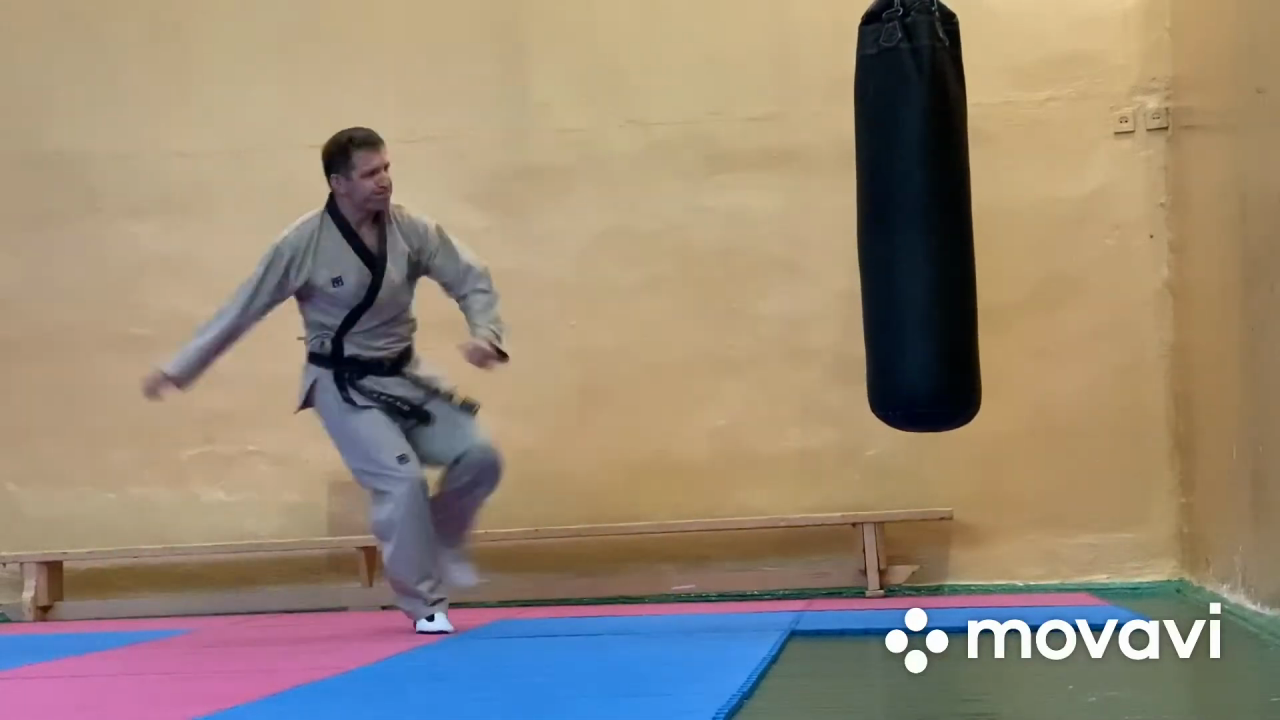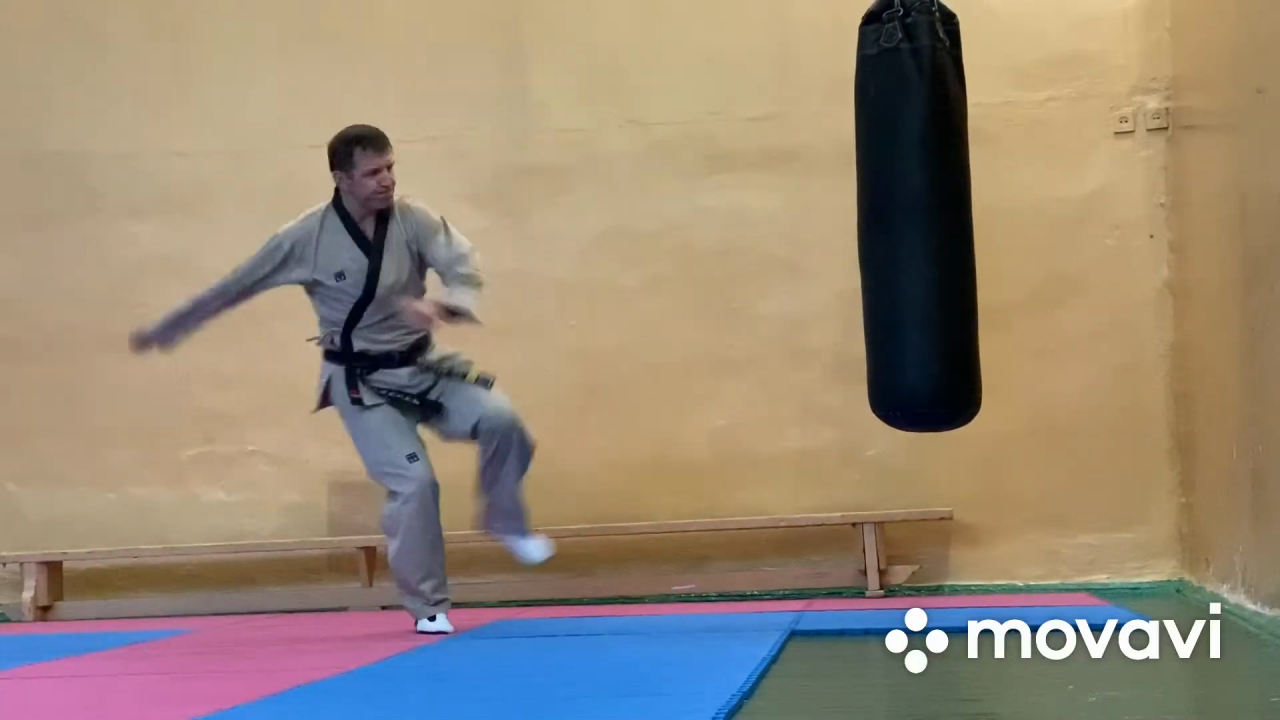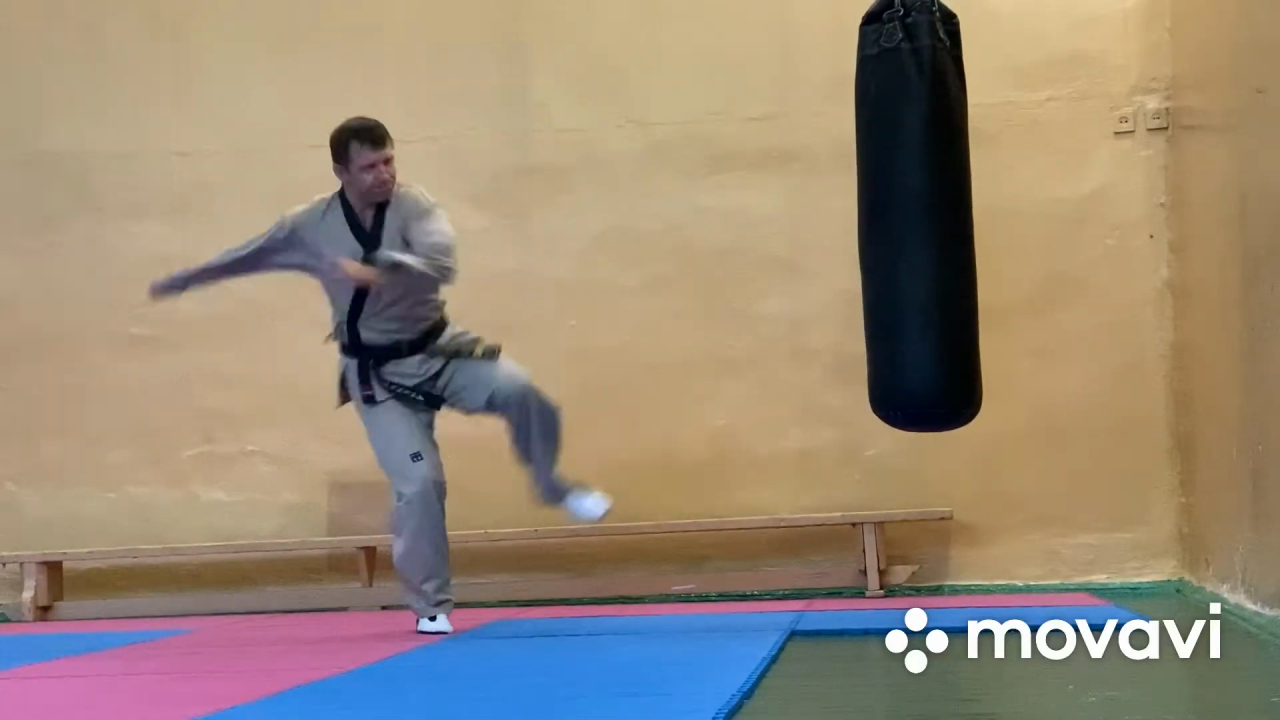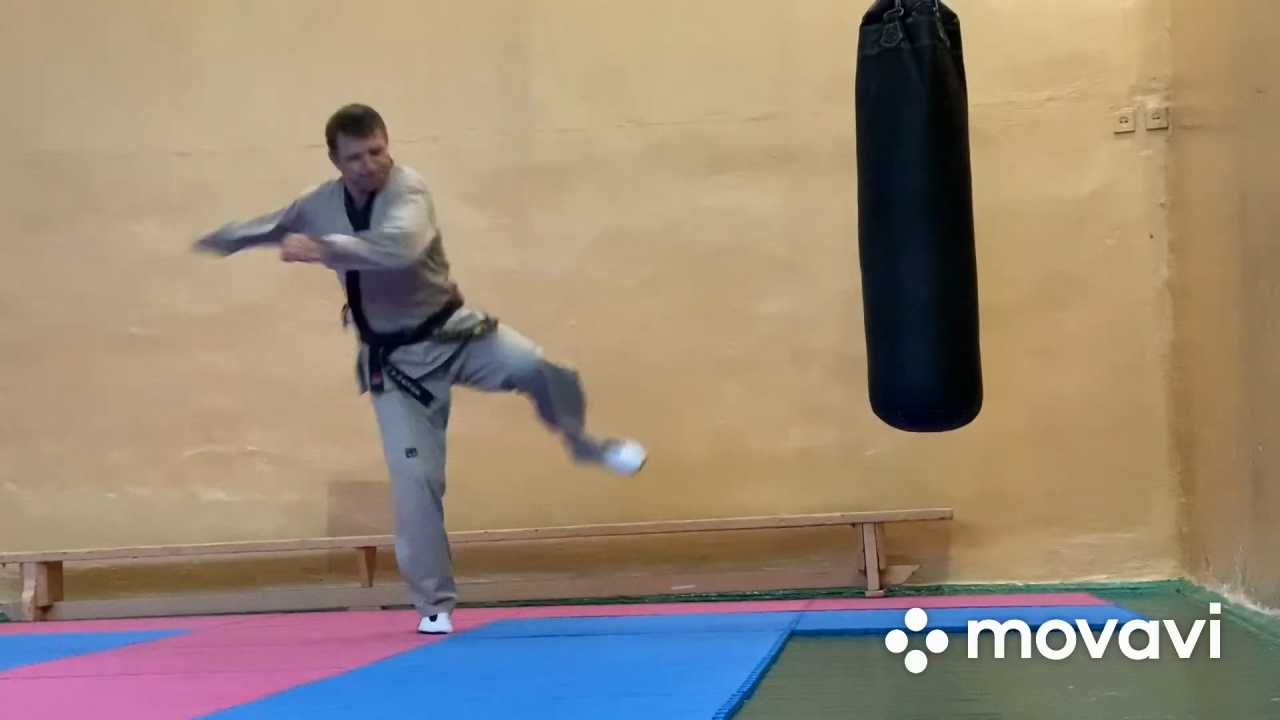
dt=0.3s
person 1, frame 1
left shoulder: (410, 228)
right shoulder: (303, 242)
left elbow: (471, 278)
right elbow: (243, 308)
left wrist: (484, 334)
right wrist: (179, 368)
left hip: (401, 374)
right hip: (342, 386)
left knee: (477, 456)
right knee: (403, 483)
left ankle: (440, 544)
right ankle: (425, 604)
person 1, frame 2
left shoulder: (413, 219)
right shoulder: (305, 237)
left elbow: (462, 266)
right elbow: (230, 288)
left wrist: (443, 305)
right wrist: (164, 331)
left hip: (420, 362)
right hip: (361, 381)
left knee: (501, 422)
right knee: (413, 483)
left ankle: (505, 523)
right ankle: (428, 605)
person 1, frame 3
left shoulder: (413, 205)
right shoulder: (310, 224)
left elbow: (440, 260)
right elbow: (245, 256)
left wrist: (375, 270)
right wrist: (180, 280)
left hip: (437, 347)
right hip: (379, 372)
left knee: (519, 392)
right knee: (419, 483)
left ankle: (552, 487)
right ankle: (432, 604)
person 1, frame 4
left shoulder: (406, 188)
right shoulder: (320, 203)
left elbow: (399, 247)
right elbow: (272, 225)
left wrist: (323, 249)
right wrist: (219, 240)
left hip: (451, 331)
right hip: (394, 359)
left knee: (536, 369)
right knee: (415, 479)
left ankle: (584, 443)
right ankle: (434, 603)
